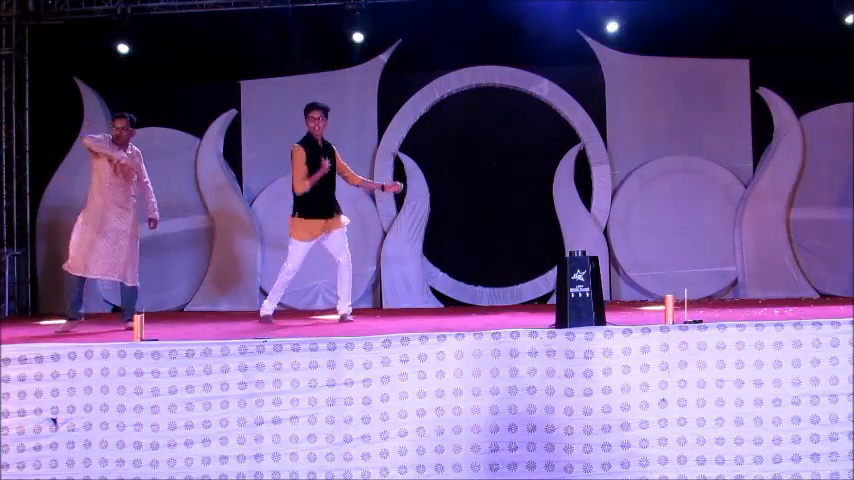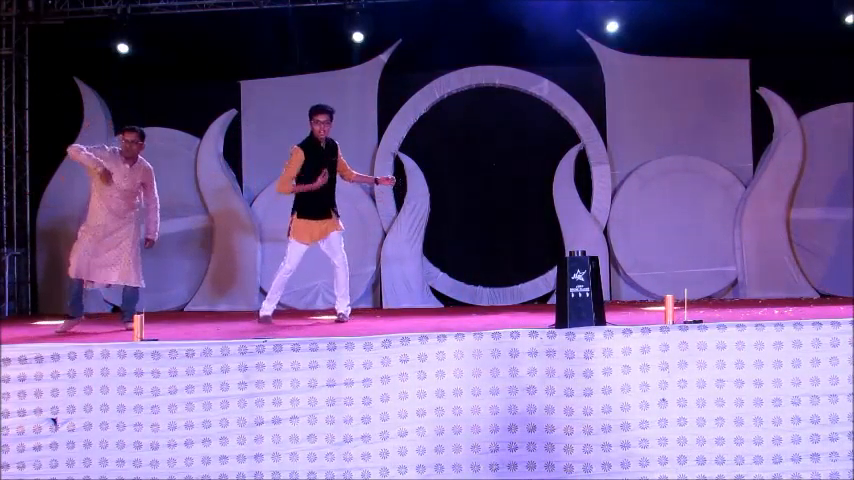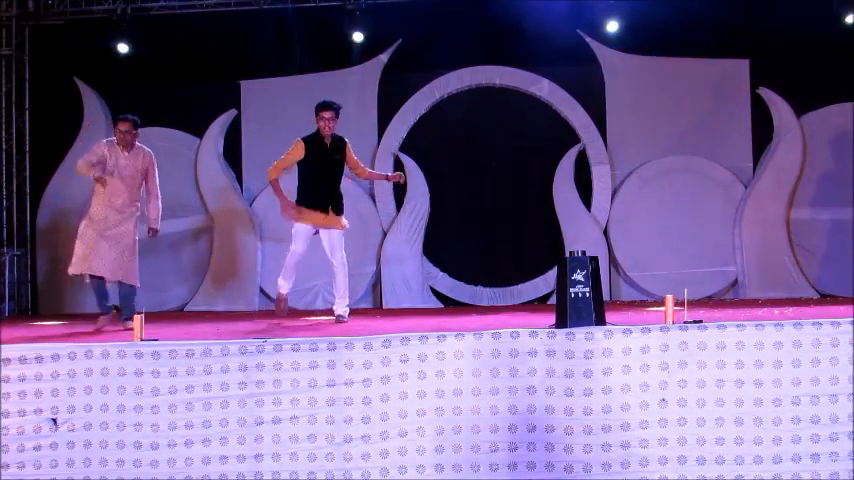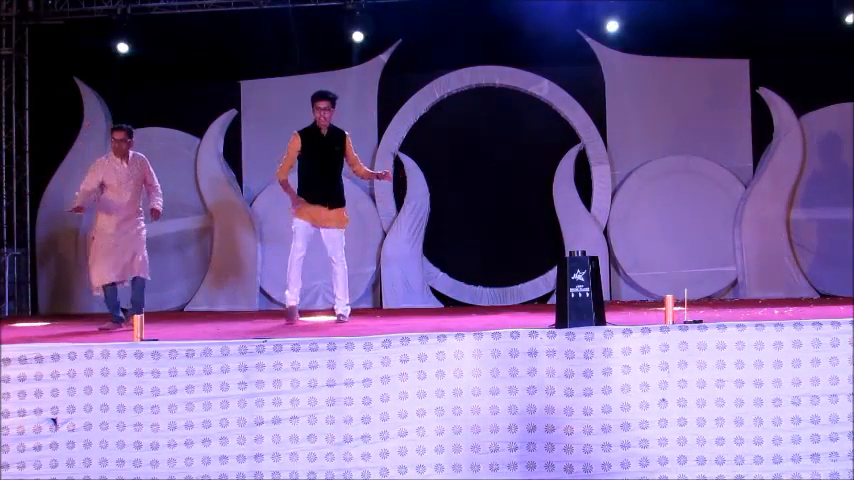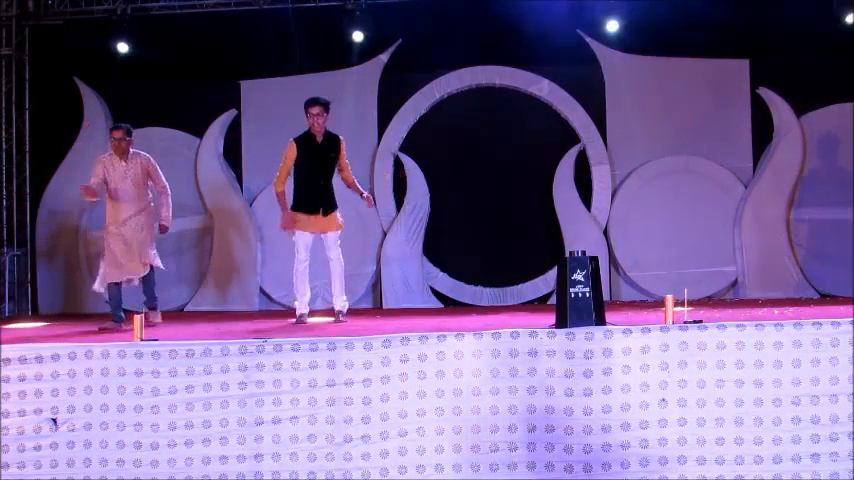
dt=0.2s
person 1, frame 1
left shoulder: (329, 149)
right shoulder: (300, 149)
left elbow: (350, 177)
right elbow: (300, 188)
left wrist: (383, 187)
right wrist: (322, 171)
left hip: (331, 218)
right hip: (305, 220)
left knee: (344, 261)
right knee: (290, 267)
left ankle: (344, 310)
right ankle: (267, 310)
person 1, frame 2
left shoulder: (333, 147)
right shoulder: (300, 150)
left elbow: (347, 173)
right elbow: (282, 186)
left wrist: (377, 180)
right wrist: (314, 185)
left hip: (329, 219)
right hip: (305, 220)
left knee: (341, 262)
right knee: (289, 266)
left ankle: (342, 309)
right ankle: (266, 310)
person 1, frame 3
left shoulder: (342, 145)
right shoulder: (303, 144)
left elbow: (360, 170)
right elbow: (273, 172)
left wrist: (387, 176)
right wrist: (283, 200)
left hip: (333, 214)
right hip: (306, 211)
left knee: (339, 261)
right knee: (297, 250)
left ankle: (341, 310)
right ankle: (283, 289)
person 1, frame 4
left shoulder: (342, 137)
right shoulder: (300, 137)
left elbow: (357, 168)
right elbow: (282, 172)
left wrist: (379, 175)
right wrist: (293, 195)
left hip: (334, 207)
right hip: (306, 206)
left knee: (338, 258)
right knee: (297, 251)
left ankle: (342, 309)
right ankle: (292, 303)
person 1, frame 5
left shoulder: (337, 142)
right shoulder: (296, 144)
left elbow: (346, 174)
right elbow: (280, 181)
left wrist: (362, 193)
right wrist: (285, 212)
left hip: (329, 211)
right hip: (302, 213)
left knee: (335, 257)
right knee: (301, 260)
left ankle: (340, 306)
right ankle: (302, 310)
person 2, frame 1
left shoulder: (136, 155)
right shoulder: (102, 143)
left elbow: (144, 185)
right elbow: (88, 141)
left wrist: (152, 212)
right wrist: (117, 159)
left hip: (125, 217)
right hip: (96, 215)
left knee: (127, 265)
right knee: (79, 261)
left ankle: (128, 317)
right ankle: (74, 316)
person 2, frame 2
left shoulder: (145, 169)
right shoulder: (106, 154)
left elbow: (151, 202)
right elbow: (74, 150)
left wrist: (151, 233)
right wrist: (98, 167)
left hip: (126, 225)
right hip: (96, 224)
left knee: (130, 272)
right knee: (78, 266)
left ankle: (129, 318)
right ankle: (74, 315)
person 2, frame 3
left shoulder: (147, 156)
right shoulder: (104, 147)
left elbow: (153, 192)
right elbow: (82, 165)
left wrist: (154, 222)
right wrist: (95, 172)
left hip: (127, 220)
right hip: (99, 217)
left knee: (126, 268)
right knee: (91, 262)
left ankle: (128, 317)
right ankle: (105, 310)
person 2, frame 4
left shoulder: (141, 161)
right shoulder: (101, 165)
left elbow: (153, 187)
right elbow: (86, 191)
left wrist: (156, 205)
right wrist: (80, 205)
left hip: (133, 224)
right hip: (107, 227)
left knee: (137, 267)
right knee: (106, 272)
left ankle: (136, 313)
right ankle: (115, 318)
person 2, frame 5
left shoulder: (144, 160)
right shoulder: (103, 163)
left elbow: (163, 189)
right elbow: (96, 186)
left wrist: (165, 219)
right wrist: (91, 192)
left hip: (142, 222)
right hip: (116, 226)
left knee: (145, 261)
right knee: (113, 270)
left ankle: (152, 308)
right ankle: (117, 319)
